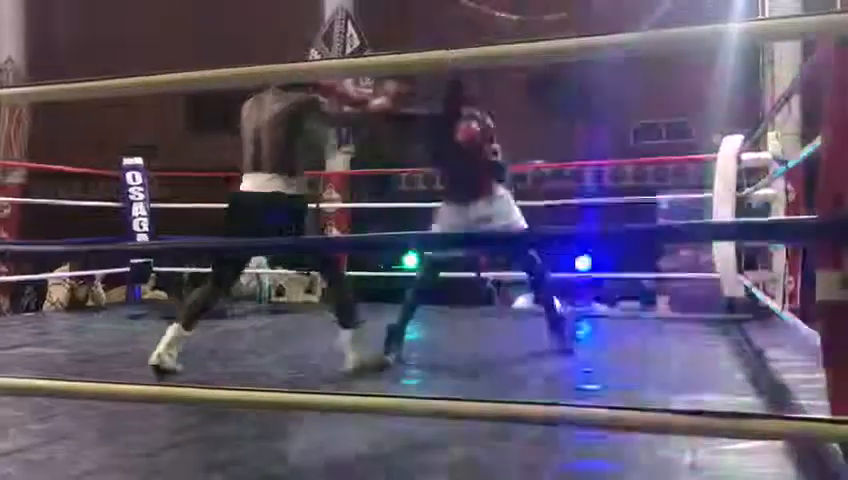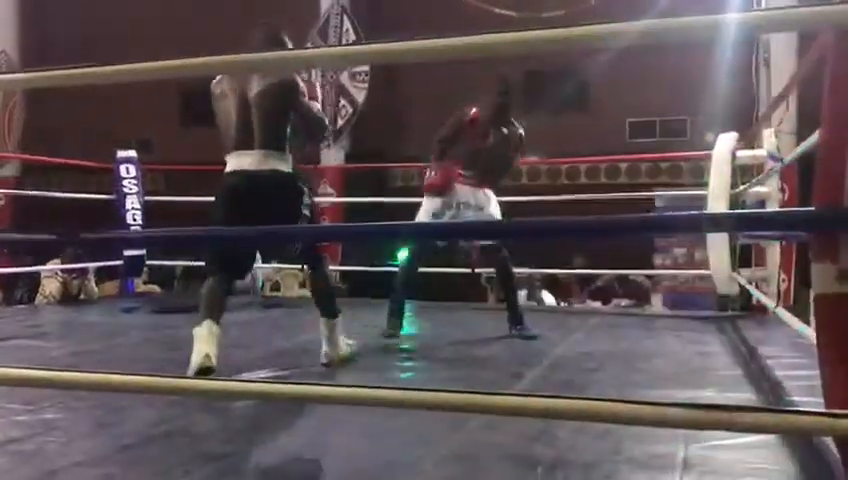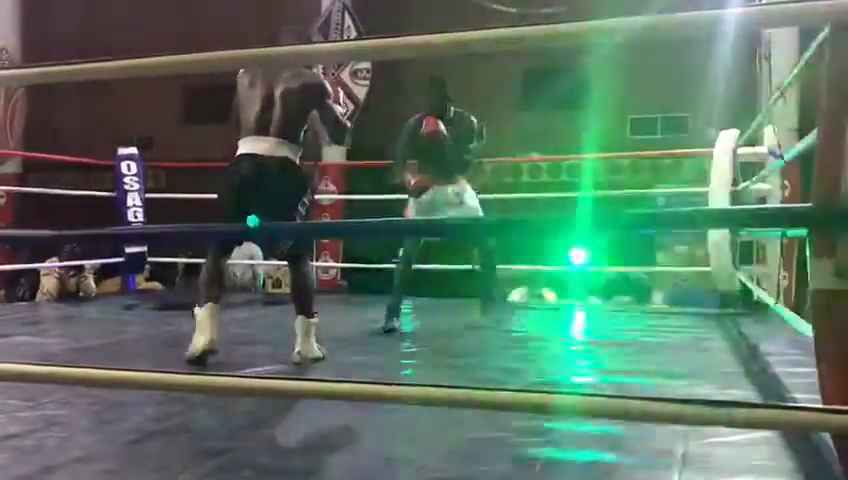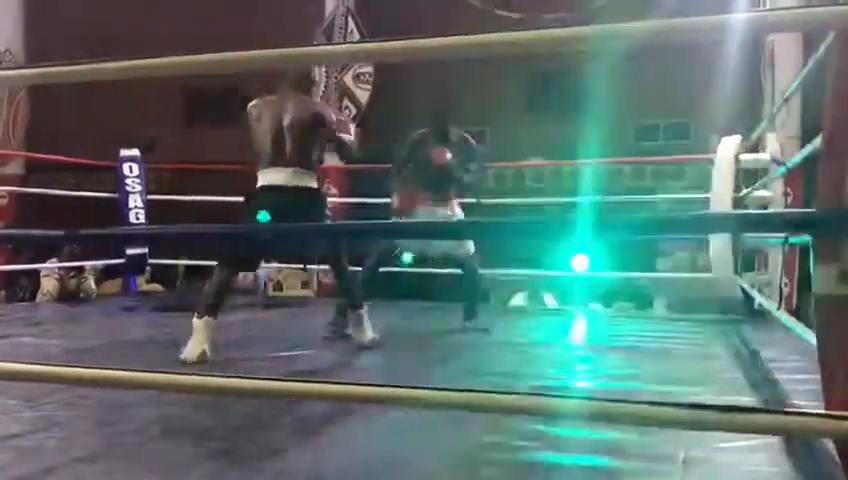
dt=0.5s
person 1, frame 1
left shoulder: (252, 105)
right shoulder: (300, 102)
right wrist: (373, 104)
left hip: (246, 198)
right hip: (283, 202)
left knee: (218, 279)
right knee: (333, 271)
left ankle: (166, 350)
right ankle: (354, 352)
person 1, frame 2
left shoulder: (220, 84)
right shoulder: (285, 80)
right elbow: (317, 133)
right wrist: (312, 102)
left hip: (235, 181)
right hip: (277, 179)
left knee: (220, 271)
right knee: (314, 258)
left ankle: (206, 348)
right ankle: (334, 344)
person 1, frame 3
left shoulder: (247, 74)
right shoulder: (312, 82)
right elbow: (340, 135)
right wrist: (335, 105)
left hip: (244, 163)
right hip: (282, 171)
left knee: (218, 249)
right knee: (299, 255)
left ankle: (205, 333)
right ankle: (306, 343)
person 1, frame 4
left shoulder: (255, 108)
right shoulder: (316, 111)
right elbow: (348, 153)
right wrist: (347, 133)
left hip: (266, 194)
right hip: (306, 196)
left knee: (227, 266)
right knee: (338, 261)
left ankle: (198, 341)
right ankle: (362, 330)
person 2, frame 1
left shoulder: (483, 123)
right shoulder: (432, 123)
left elbow: (500, 171)
left wrist: (481, 151)
left hip: (491, 201)
right hip: (455, 207)
left knee: (530, 261)
right knee: (428, 270)
left ankle: (556, 325)
right ankle: (396, 336)
person 2, frame 2
left shoulder: (514, 134)
right shoulder: (465, 115)
left elbow: (499, 174)
right elbow: (439, 146)
left wrist: (486, 143)
right wrist: (434, 169)
left hip: (478, 193)
right hip: (445, 188)
left knee: (498, 255)
right knee: (417, 248)
left ankle: (516, 321)
right ankle: (395, 316)
person 2, frame 3
left shoulder: (466, 122)
right shoulder: (416, 124)
left elbow: (466, 163)
right elbow: (400, 159)
left wrist: (445, 143)
right wrist: (409, 178)
left hip: (457, 187)
right hip: (425, 190)
left knee: (484, 243)
right knee: (409, 250)
left ankle: (488, 302)
right ankle: (392, 313)
person 2, frame 4
left shoulder: (465, 144)
right shoulder: (419, 138)
left elbow: (468, 183)
right elbow: (397, 170)
left wrist: (452, 169)
right wrist: (399, 196)
left hip: (445, 209)
right hip: (413, 207)
left knee: (470, 266)
right knee: (378, 257)
left ankle: (470, 317)
right ankle: (342, 318)
